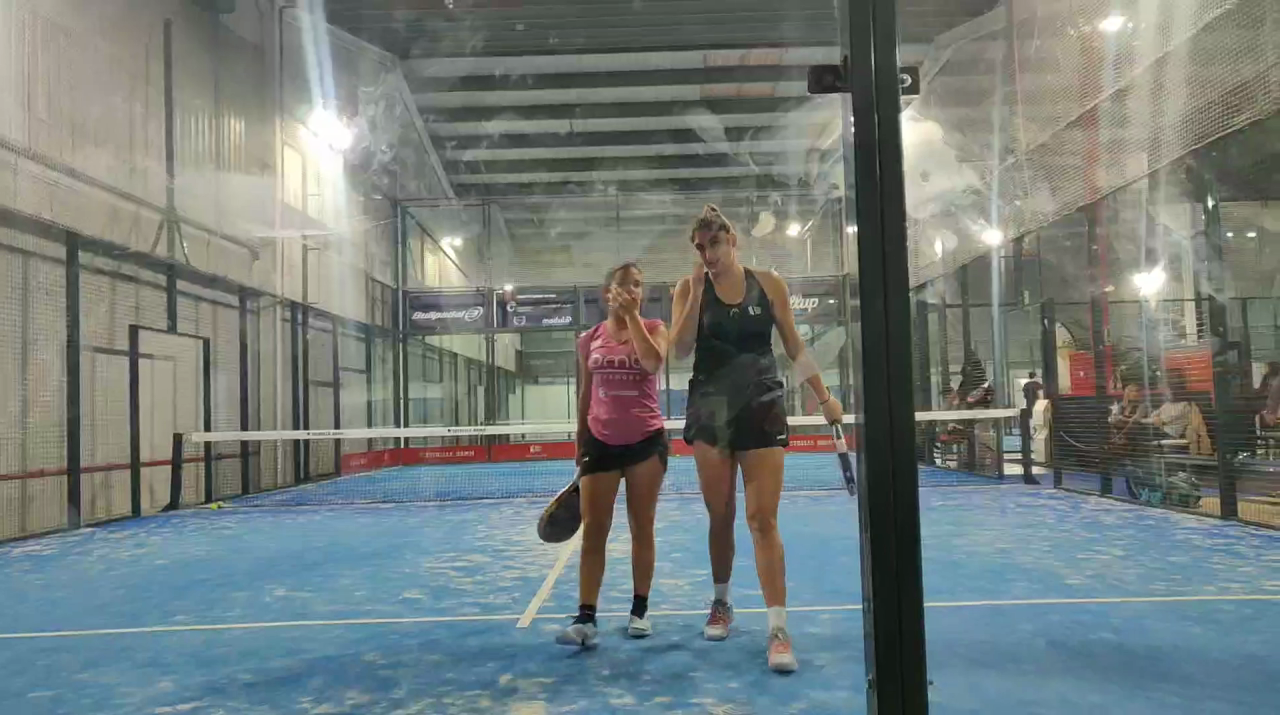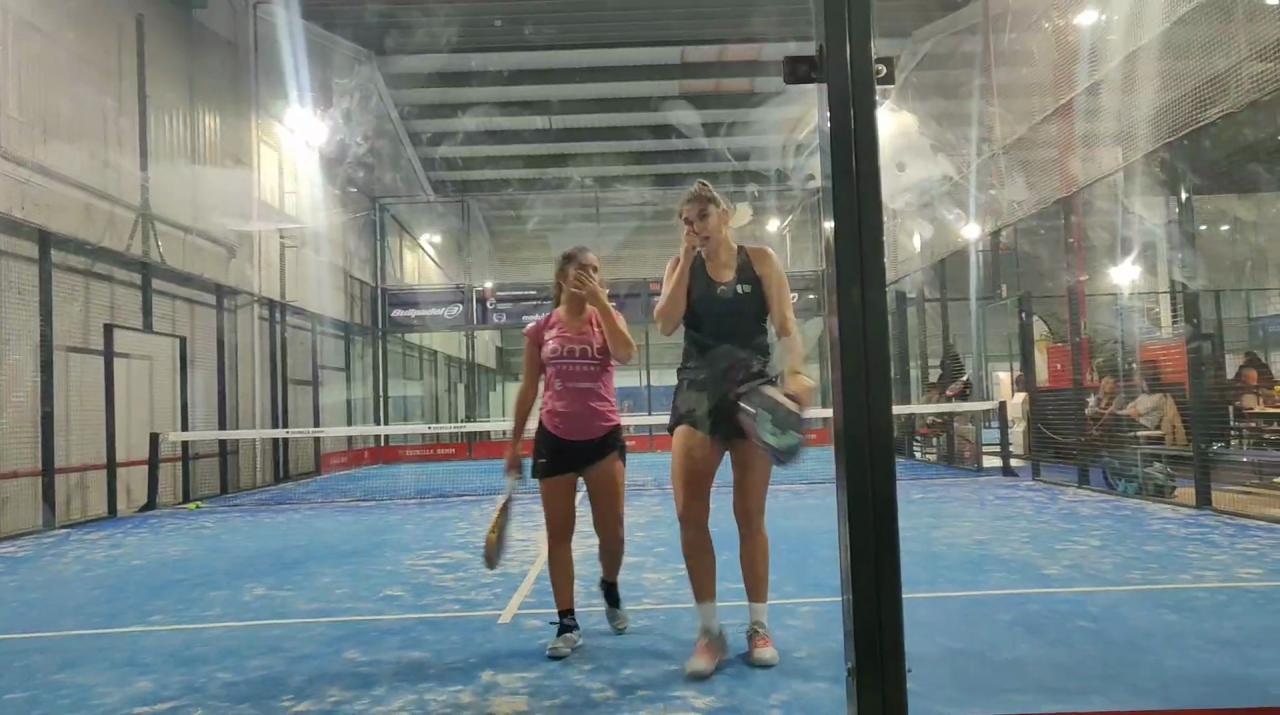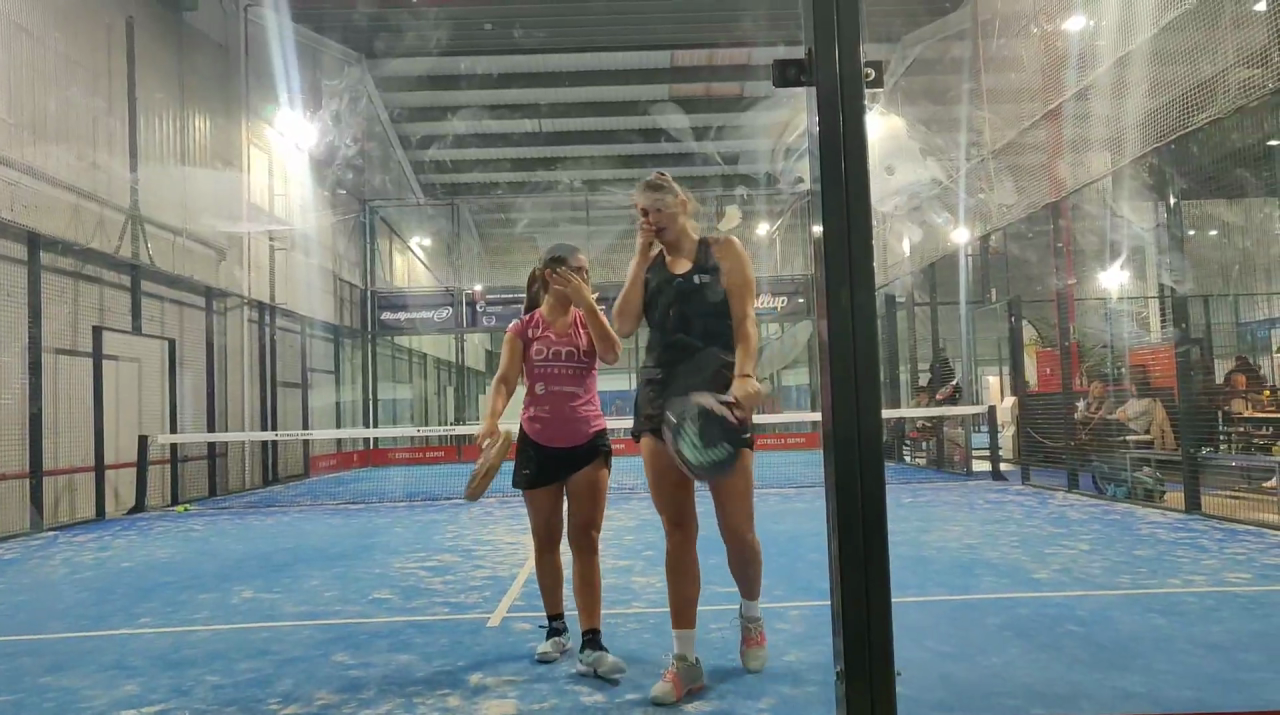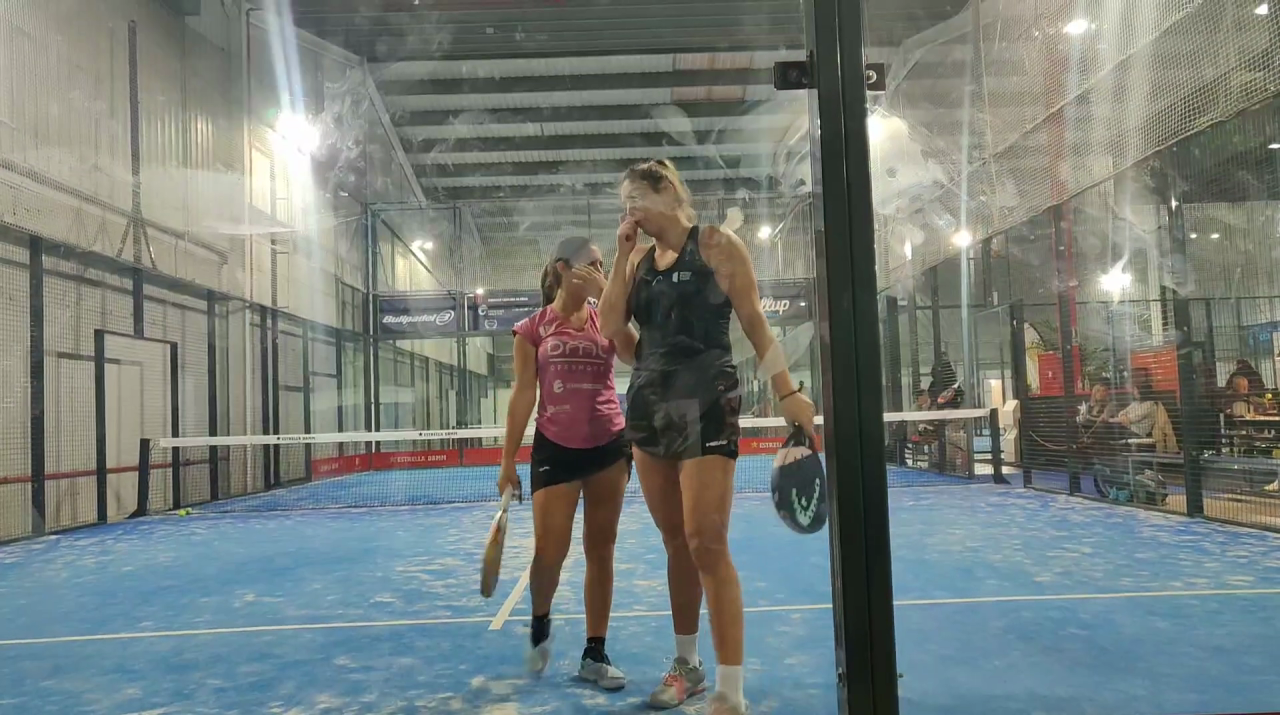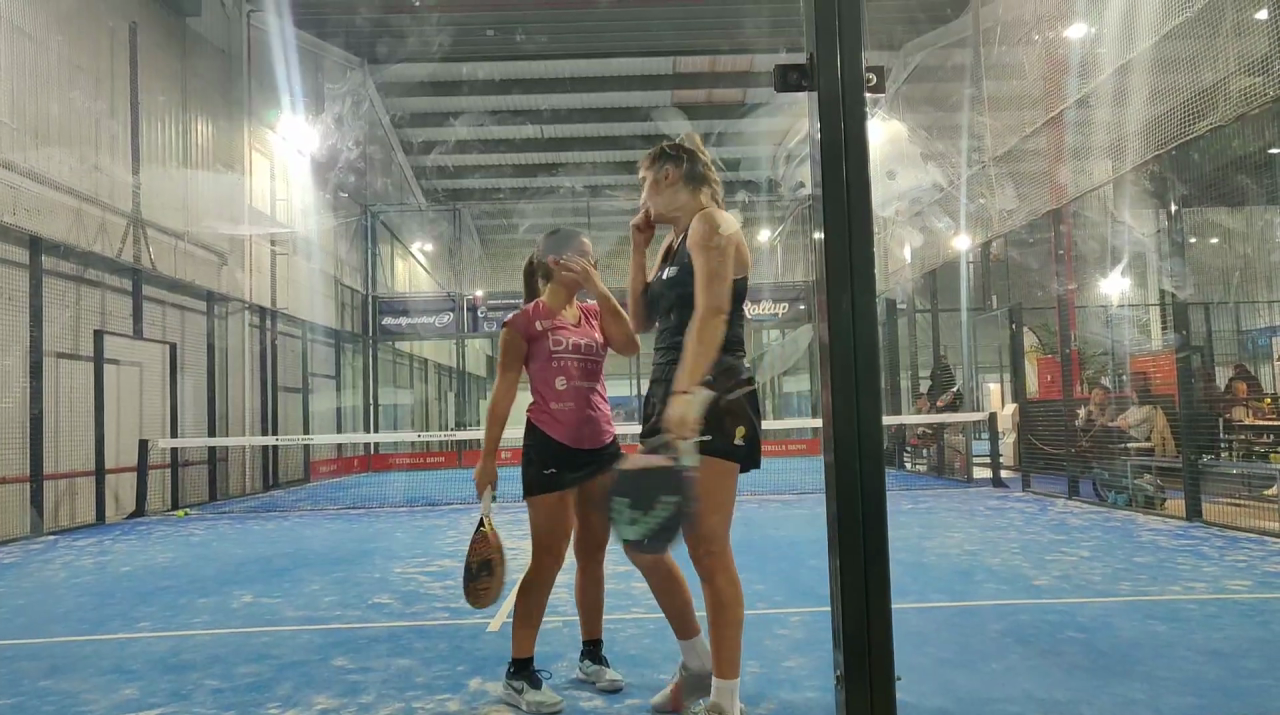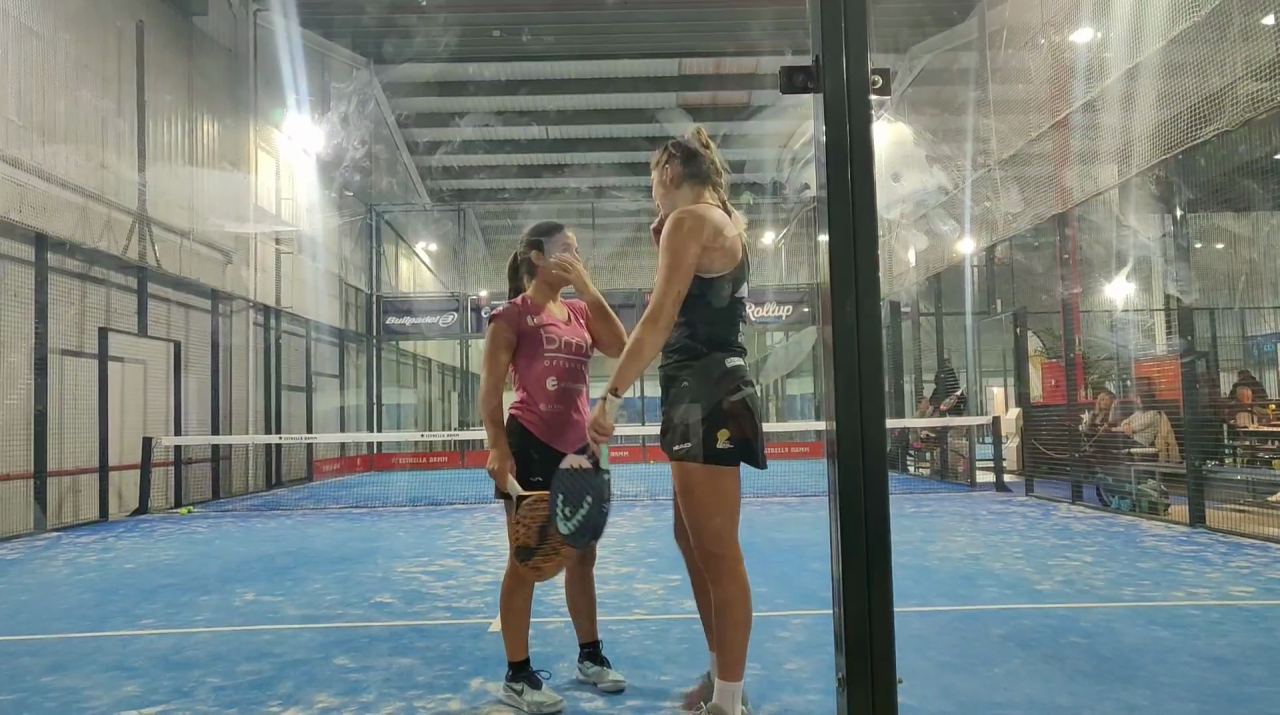
dt=0.4s
person 1, frame 1
left shoulder: (768, 283)
right shoulder: (688, 288)
left elbow: (794, 345)
right elbow: (680, 350)
left wrist: (823, 395)
right wrist: (696, 294)
left hip: (762, 405)
right hip: (710, 408)
left knee: (763, 518)
right knee: (720, 515)
left ankle: (777, 632)
right ankle: (721, 601)
person 1, frame 2
left shoulder: (761, 260)
right shoulder: (681, 267)
left elbow: (785, 322)
right elbow: (666, 324)
left wrist: (795, 372)
right wrist: (687, 260)
right hip: (697, 394)
left knee: (750, 516)
right knee: (690, 512)
left ankle: (758, 626)
right ankle: (710, 631)
person 1, frame 3
left shoulder: (724, 250)
right shoulder: (646, 263)
left elbow: (745, 320)
right elbow: (623, 326)
left wrist: (745, 375)
right wrist: (642, 255)
left hip: (718, 395)
right hip: (659, 398)
left knee: (737, 527)
right knee: (678, 529)
left ankle: (751, 617)
right ankle: (685, 660)
person 1, frame 4
left shoulder: (716, 243)
right shoulder: (637, 259)
left elbow: (753, 319)
right elbow: (610, 328)
left wrist: (785, 388)
right wrist: (623, 254)
left hip: (706, 401)
right hip: (649, 402)
left knee: (706, 541)
right knee: (676, 542)
right ankle: (686, 664)
person 1, frame 5
left shoulder: (711, 224)
right shoulder: (672, 242)
left elbow: (710, 314)
right elbow: (641, 320)
left wrist: (688, 392)
right wrist: (639, 250)
left hip: (710, 401)
right hip: (666, 399)
left knee: (708, 550)
right knee: (641, 542)
right ankle: (696, 665)
person 1, frame 6
left shoulder: (689, 220)
right shoulder: (721, 222)
left elbow: (660, 319)
left wrist: (611, 396)
left hip: (706, 398)
right hip: (702, 399)
left knee: (717, 555)
right knee: (695, 547)
person 2, frame 1
left shoulder: (652, 328)
right shoulder: (589, 339)
left elbow: (653, 363)
right elbow: (585, 395)
left wrist: (632, 316)
right wrist: (579, 443)
left hip: (645, 440)
right hip: (600, 441)
left knee: (642, 527)
right knee: (593, 528)
left ankle: (639, 609)
right ankle: (586, 617)
person 2, frame 2
left shoulder: (608, 317)
right shoulder: (540, 329)
left elbow: (625, 354)
right elbow: (528, 388)
left wrist: (600, 301)
right wrist: (514, 444)
left hip: (604, 435)
right hip: (555, 438)
left knee: (612, 529)
right knee: (559, 533)
left ankle: (610, 586)
right ankle: (567, 624)
person 2, frame 3
left shoulder: (589, 320)
right shoulder: (522, 329)
left elbow: (612, 355)
right elbow: (505, 379)
left wrist: (587, 302)
right wrist: (491, 419)
left hip: (589, 442)
right hip: (539, 445)
left knee: (586, 540)
right knee: (546, 542)
left ankle: (592, 644)
right ankle: (556, 628)
person 2, frame 4
left shoulder: (604, 319)
right shoulder: (532, 328)
left elbow: (632, 355)
right elbow: (523, 394)
left wrist: (606, 296)
right wrist: (508, 459)
left hip: (607, 444)
right hip: (554, 447)
left knee: (601, 550)
right knee: (549, 551)
left ankle: (595, 653)
right ankle: (540, 622)
person 2, frame 5
left shoulder: (595, 313)
right shoulder: (525, 321)
left elbow: (631, 346)
right elbow: (504, 391)
left wrist: (599, 290)
right wrist: (488, 458)
left hip: (600, 444)
right hip: (549, 445)
left knee: (592, 554)
right knee: (547, 557)
left ankle: (592, 655)
right ankle: (519, 672)
person 2, frame 6
left shoulder: (580, 311)
right shoulder: (512, 315)
left elbow: (618, 348)
right elbow: (491, 387)
left wrist: (588, 288)
right wrist: (498, 447)
left hip: (577, 447)
right hip: (532, 446)
left knee: (582, 558)
left ankle: (590, 657)
right ankle: (517, 675)
